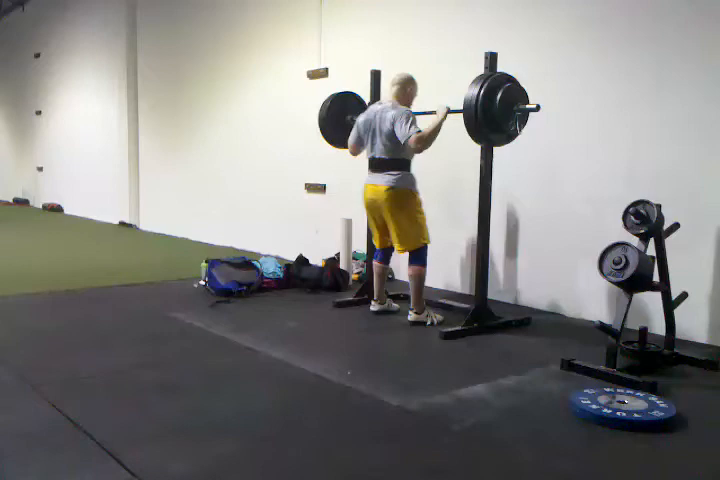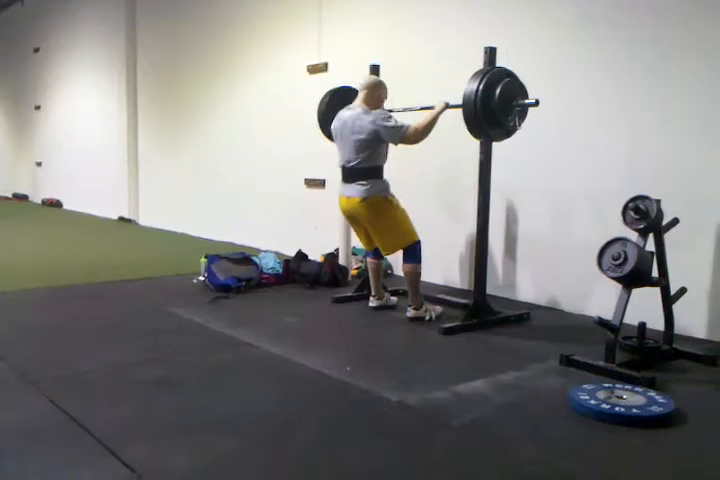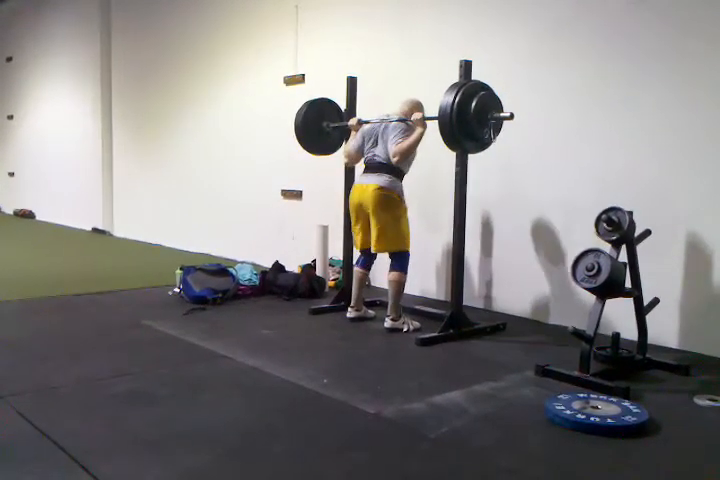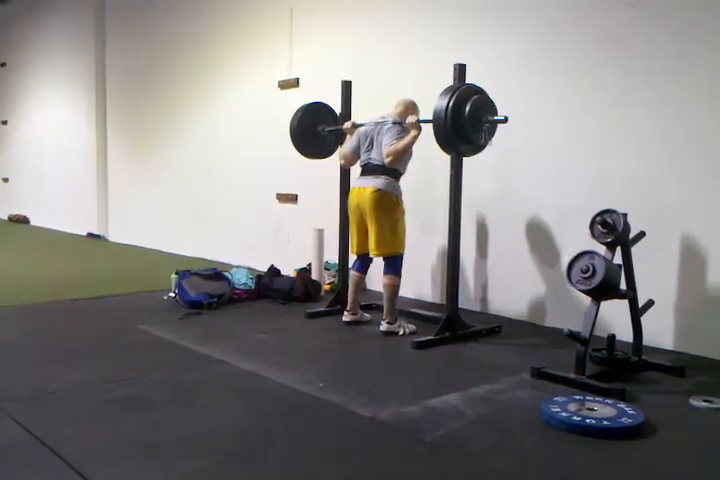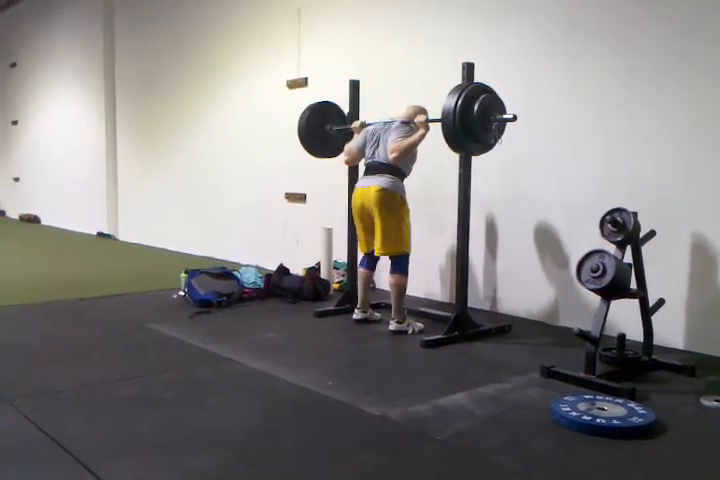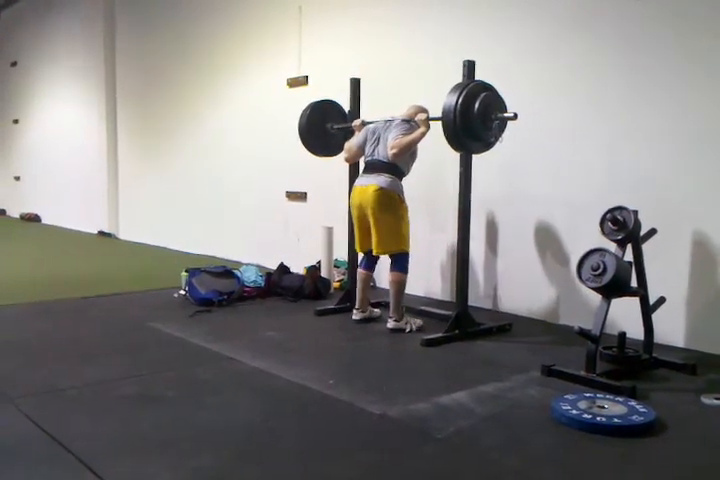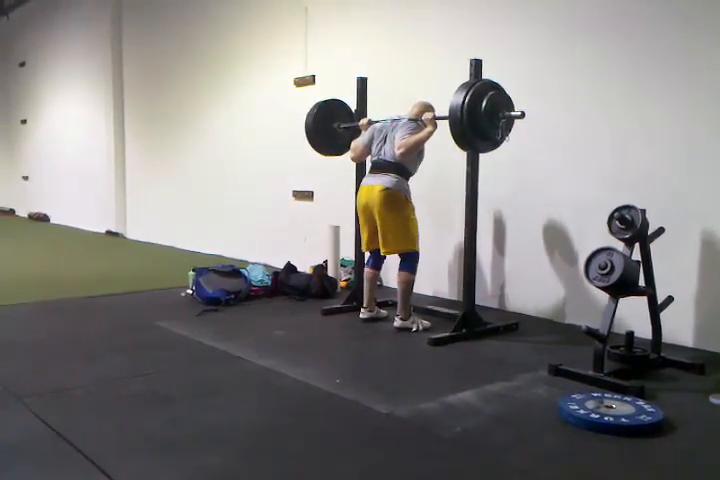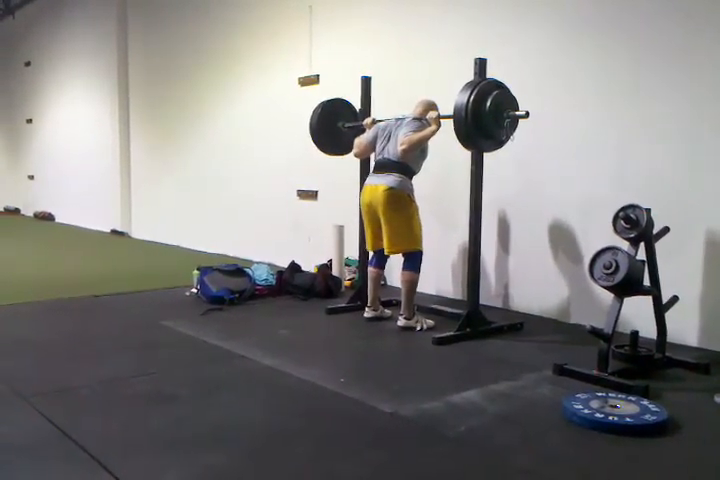
dt=0.7s
person 1, frame 1
left shoulder: (367, 114)
right shoulder: (400, 114)
left elbow: (353, 149)
right elbow: (417, 144)
right wrist: (440, 118)
left hip: (371, 187)
right hip: (396, 189)
left knee: (383, 246)
right knee: (417, 248)
left ankle: (379, 300)
right ankle: (418, 311)
person 1, frame 2
left shoulder: (339, 118)
right shoulder: (376, 119)
right elbow: (413, 135)
right wrist: (437, 111)
left hip: (346, 198)
right hip: (371, 197)
left knee: (374, 245)
right knee: (411, 246)
left ankle: (377, 296)
right ankle: (416, 306)
person 1, frame 3
left shoulder: (371, 126)
right shoulder: (402, 127)
left elbow: (349, 159)
right elbow: (397, 157)
left wrist: (355, 131)
right wrist: (420, 130)
left hip: (359, 190)
right hip: (383, 191)
left knee: (366, 252)
right knee: (399, 255)
left ankle: (355, 307)
right ankle: (394, 318)
person 1, frame 4
left shoulder: (366, 128)
right shoulder: (396, 128)
left elbow: (345, 160)
right elbow: (390, 157)
left wrist: (350, 134)
right wrist: (414, 133)
left hip: (357, 192)
right hip: (381, 193)
left knee: (363, 256)
right knee: (393, 258)
left ankle: (351, 311)
right ankle: (389, 321)
person 1, frame 5
left shoulder: (373, 129)
right shoulder: (404, 129)
left elbow: (349, 158)
right elbow: (395, 154)
left wrist: (357, 134)
right wrist: (422, 132)
left hip: (361, 192)
right hip: (385, 192)
left knee: (370, 253)
right knee: (399, 257)
left ankle: (362, 309)
right ankle: (398, 320)
person 1, frame 6
left shoulder: (373, 127)
right shoulder: (404, 127)
left elbow: (348, 155)
right elbow: (395, 151)
left wrist: (357, 132)
right wrist: (422, 130)
left hip: (359, 190)
right hip: (383, 192)
left knee: (369, 253)
right knee: (399, 255)
left ankle: (361, 308)
right ankle: (396, 318)
person 1, frame 7
left shoulder: (379, 127)
right shoulder: (411, 127)
left elbow: (355, 155)
right elbow: (401, 150)
left wrist: (364, 131)
right wrist: (429, 129)
left hip: (366, 190)
right hip: (389, 192)
left knee: (376, 253)
right knee: (409, 255)
left ankle: (368, 308)
right ankle: (404, 317)
person 1, frame 8
left shoulder: (385, 125)
right shoulder: (416, 126)
left elbow: (358, 150)
right elbow: (404, 148)
left wrist: (368, 130)
right wrist: (433, 128)
left hip: (369, 189)
right hip: (393, 191)
left knee: (379, 251)
right knee: (412, 254)
left ankle: (372, 307)
right ankle: (407, 316)
